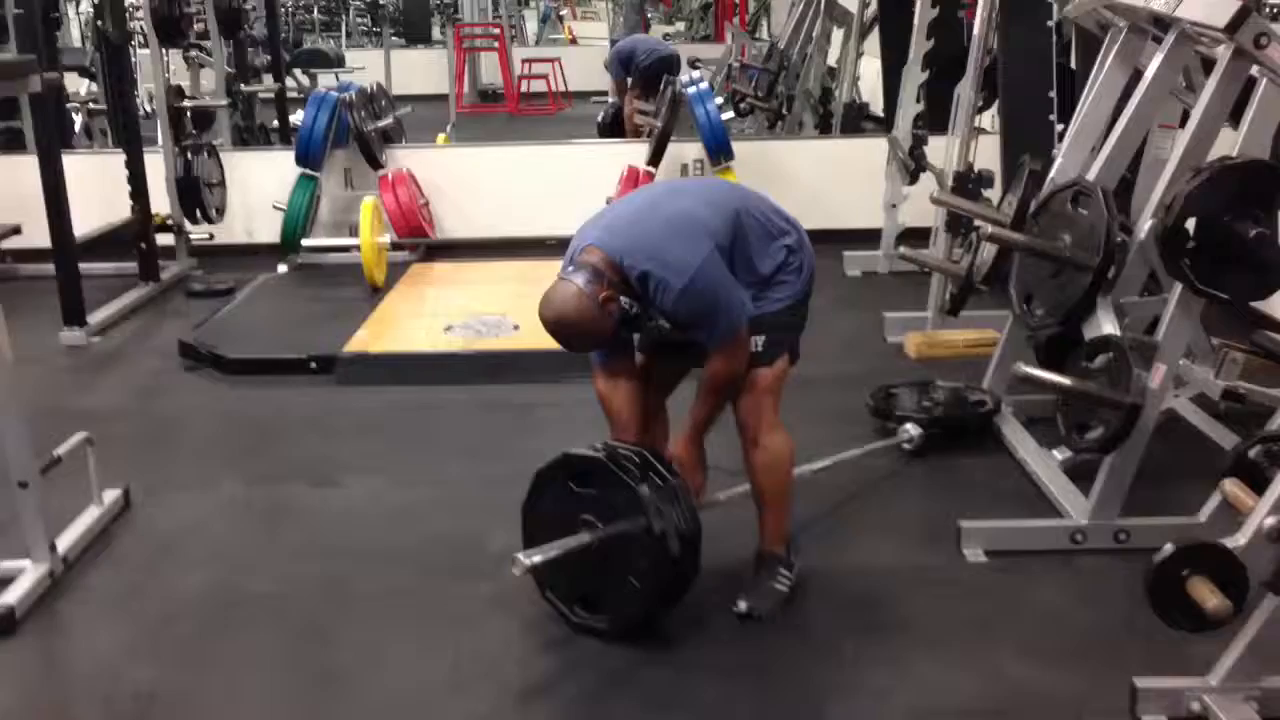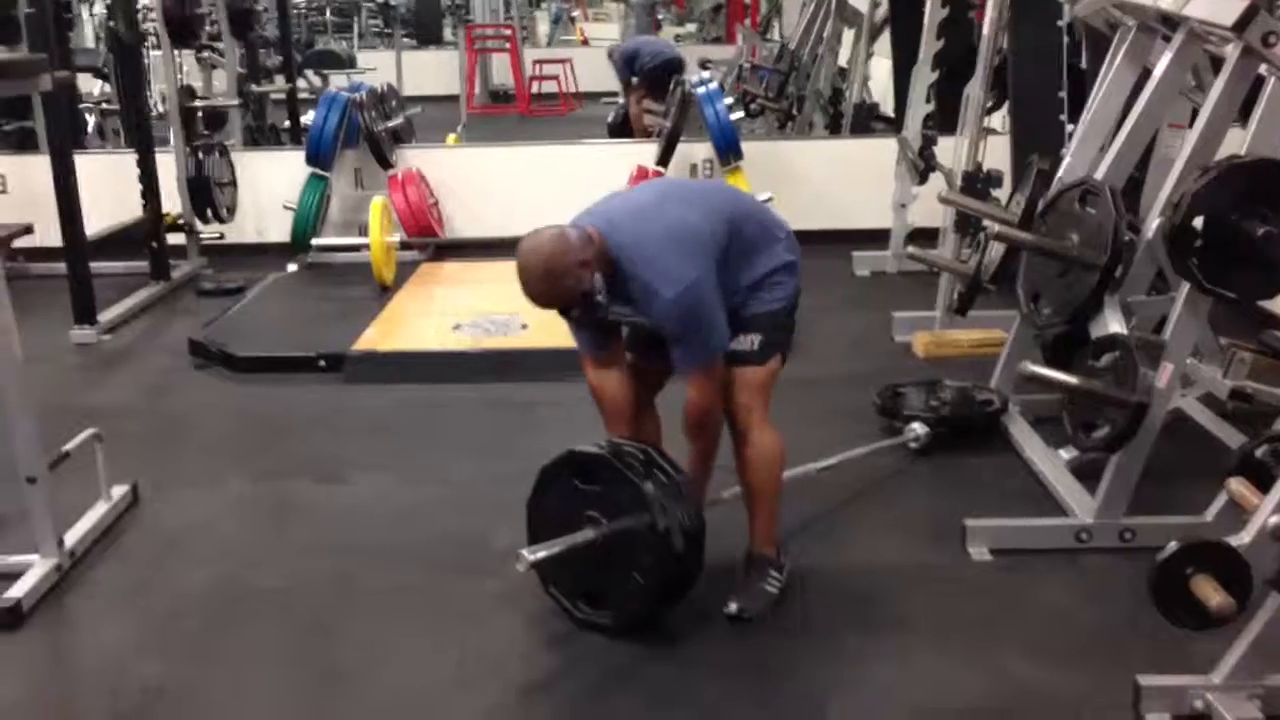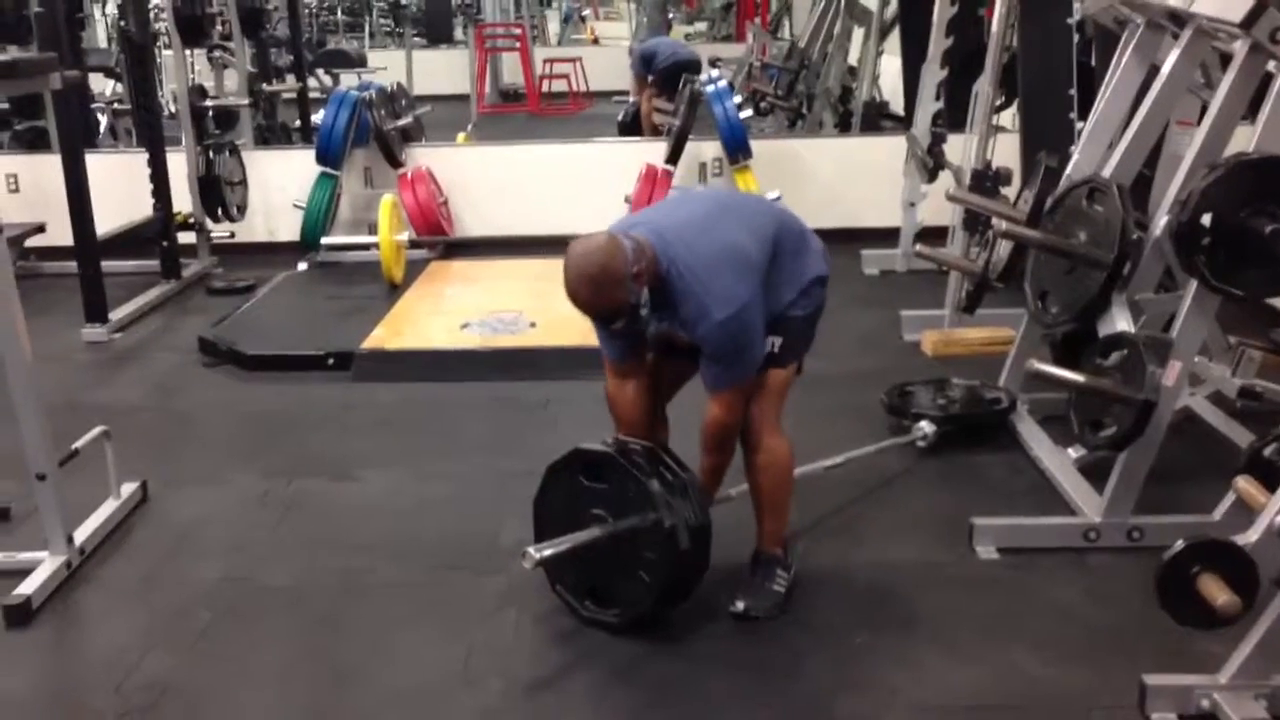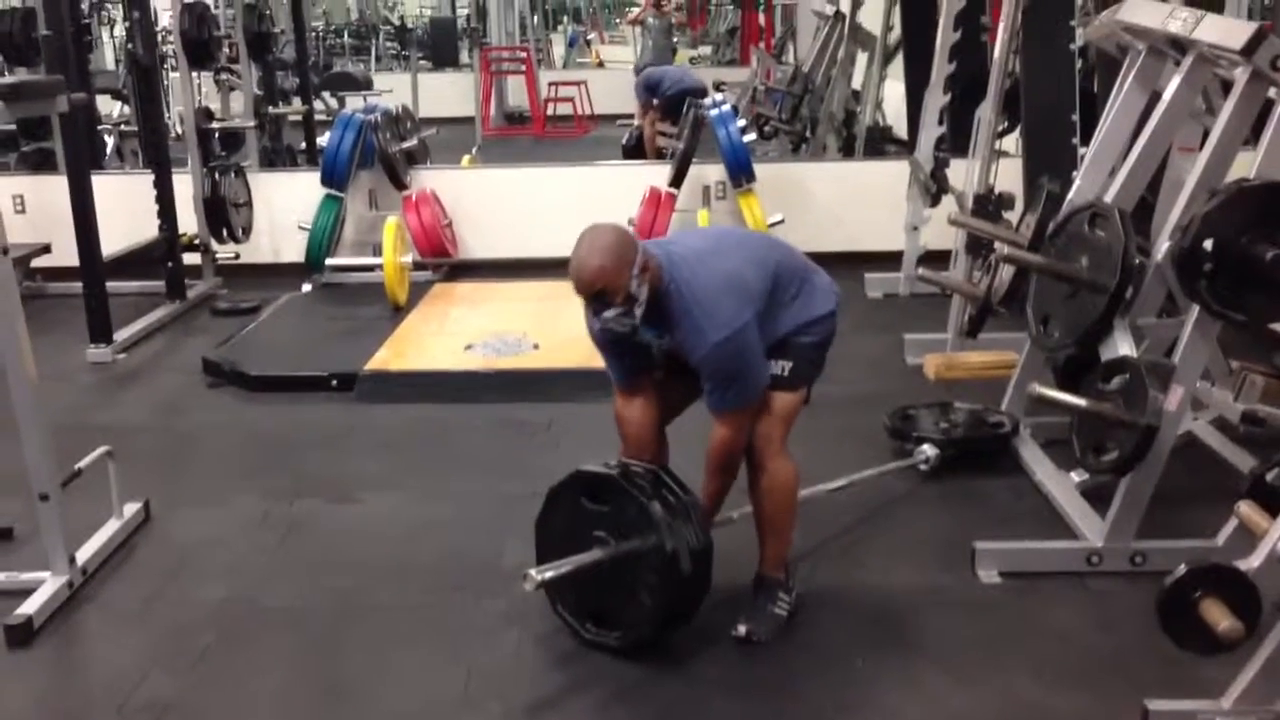
dt=0.5s
person 1, frame 1
left shoulder: (680, 275)
right shoulder: (580, 282)
left elbow: (731, 358)
right elbow: (614, 379)
left wrist: (690, 438)
left hip: (771, 271)
left knee: (755, 416)
right knee: (643, 396)
left ankle: (777, 557)
person 1, frame 2
left shoulder: (670, 281)
right shoulder: (573, 264)
left elbow: (704, 390)
right elbow: (605, 369)
left wrist: (694, 483)
left hip: (760, 272)
left knee: (744, 410)
right knee: (633, 391)
left ankle: (767, 558)
person 1, frame 3
left shoulder: (717, 301)
right shoulder: (609, 275)
left elbow: (727, 410)
right elbow: (625, 381)
left wrist: (699, 499)
left hip: (789, 282)
left knee: (756, 418)
right knee: (645, 398)
left ankle: (774, 557)
person 1, frame 4
left shoulder: (716, 320)
right shoulder: (611, 307)
left elbow: (731, 431)
right elbow: (634, 400)
left wrist: (701, 518)
left hip: (799, 315)
left knee: (763, 442)
right knee: (642, 423)
left ankle: (775, 581)
